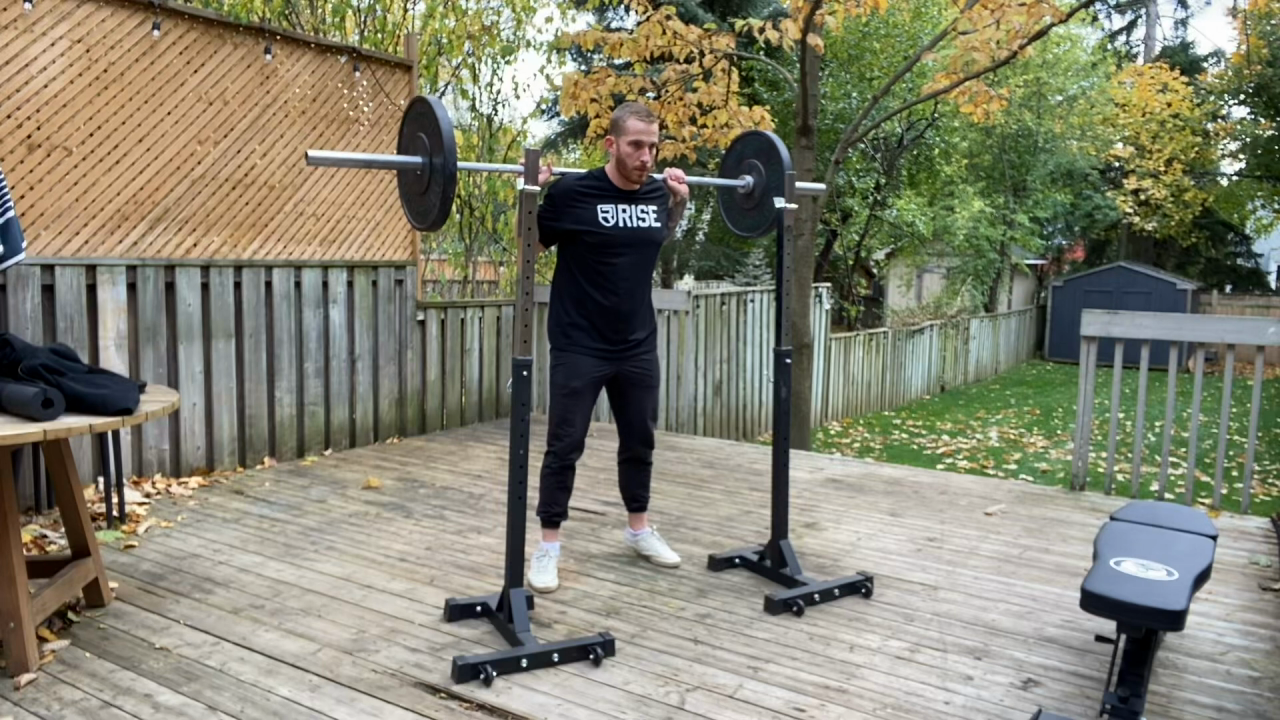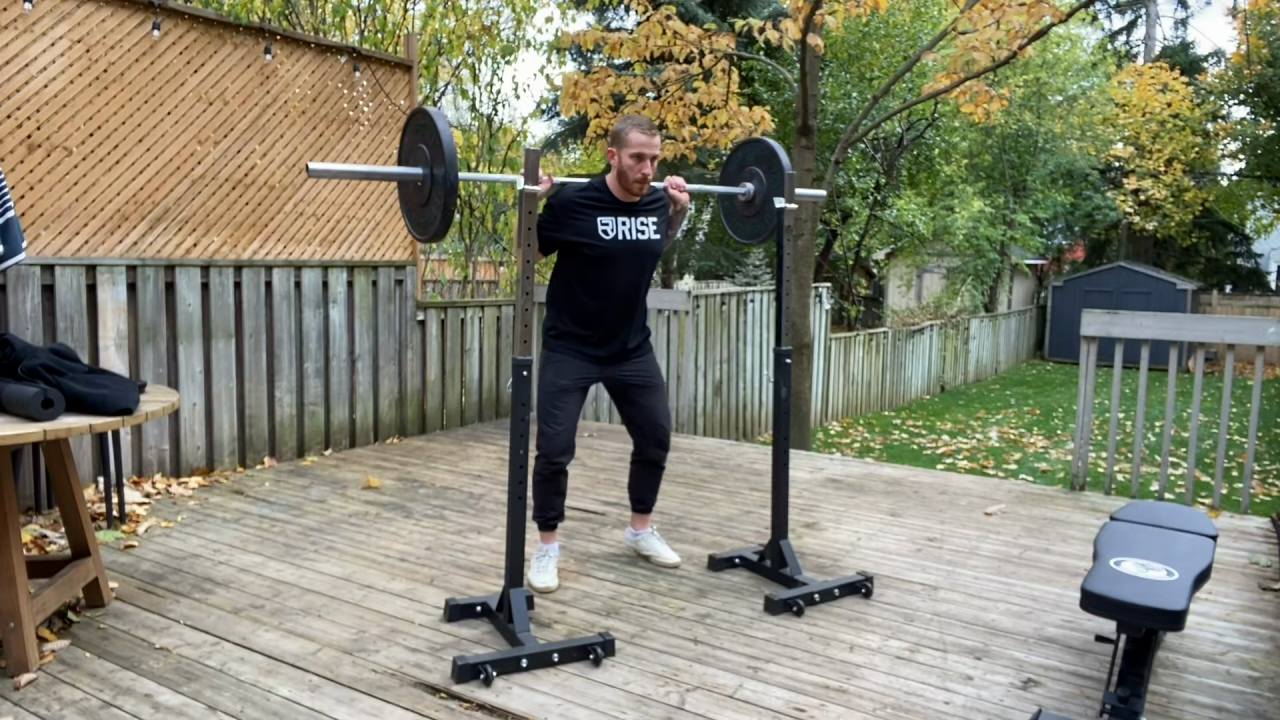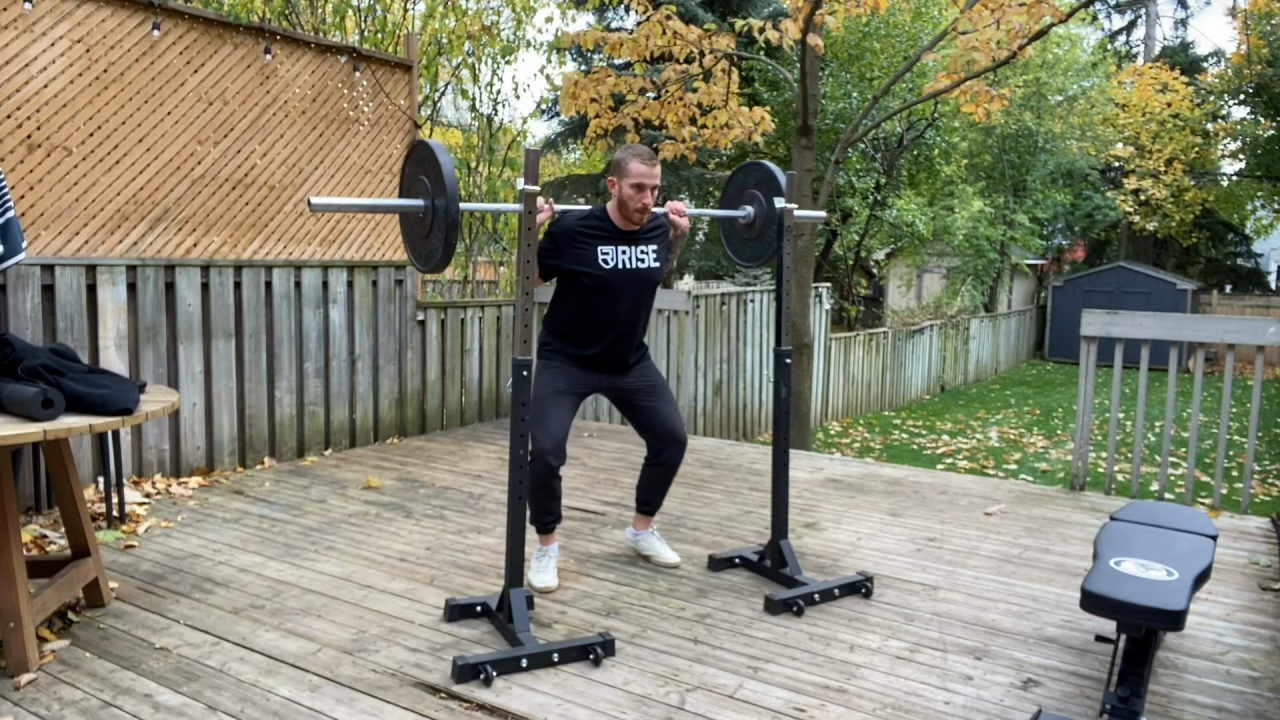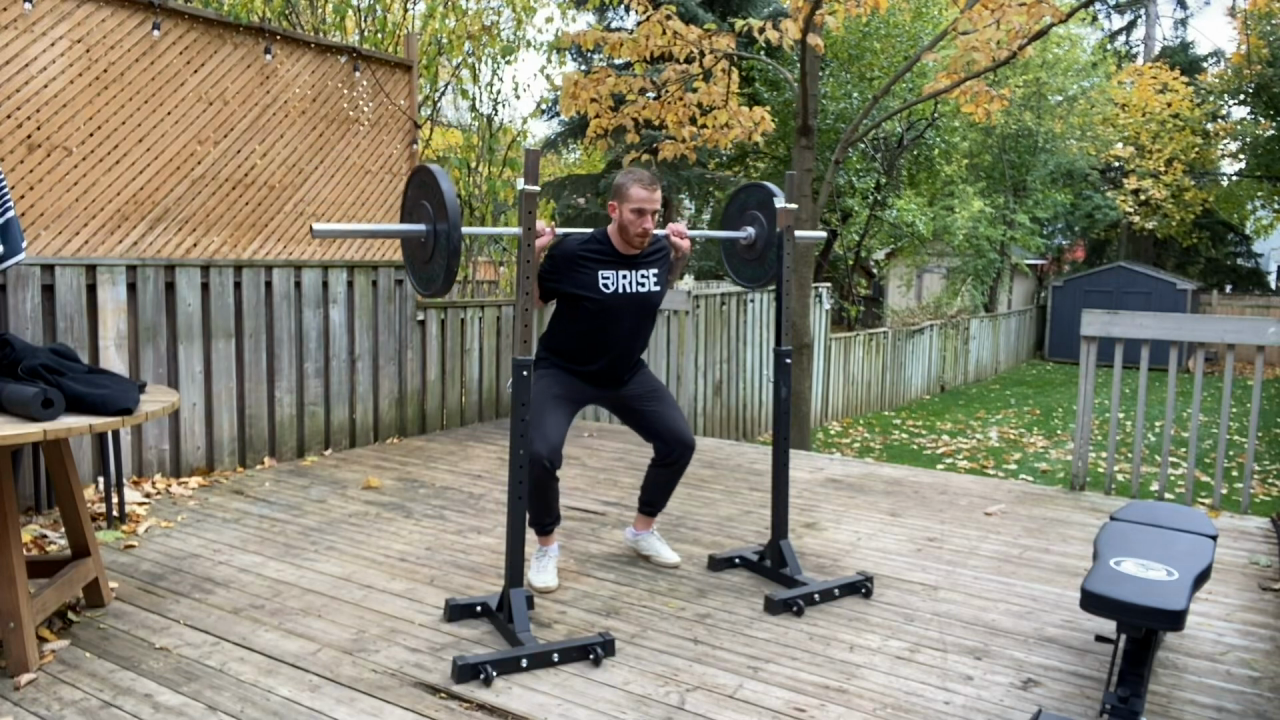
dt=0.4s
person 1, frame 1
left shoulder: (657, 194)
right shoulder: (572, 193)
right elbow: (528, 246)
left wrist: (679, 202)
left hip: (638, 344)
right hip: (580, 345)
left knee: (639, 442)
right knee: (565, 446)
left ankle: (639, 529)
right ankle: (547, 546)
person 1, frame 2
left shoulder: (657, 204)
right shoulder: (573, 202)
left wrist: (680, 208)
left hip: (632, 347)
right hip: (571, 348)
left knee: (655, 439)
right knee: (555, 448)
left ankle: (641, 529)
right ankle: (546, 547)
person 1, frame 3
left shoulder: (657, 229)
right shoulder: (573, 230)
left wrist: (679, 233)
left hip: (630, 360)
right hip: (567, 359)
left knee: (671, 439)
right knee: (546, 451)
left ankle: (641, 530)
right ankle: (546, 547)
person 1, frame 4
left shoulder: (658, 251)
right shoulder: (574, 253)
right elbow: (530, 299)
left wrist: (680, 255)
right wrist: (532, 254)
left hip: (627, 372)
right hip: (564, 371)
left knee: (679, 442)
right knee: (541, 453)
left ankle: (642, 530)
right ankle: (545, 547)
